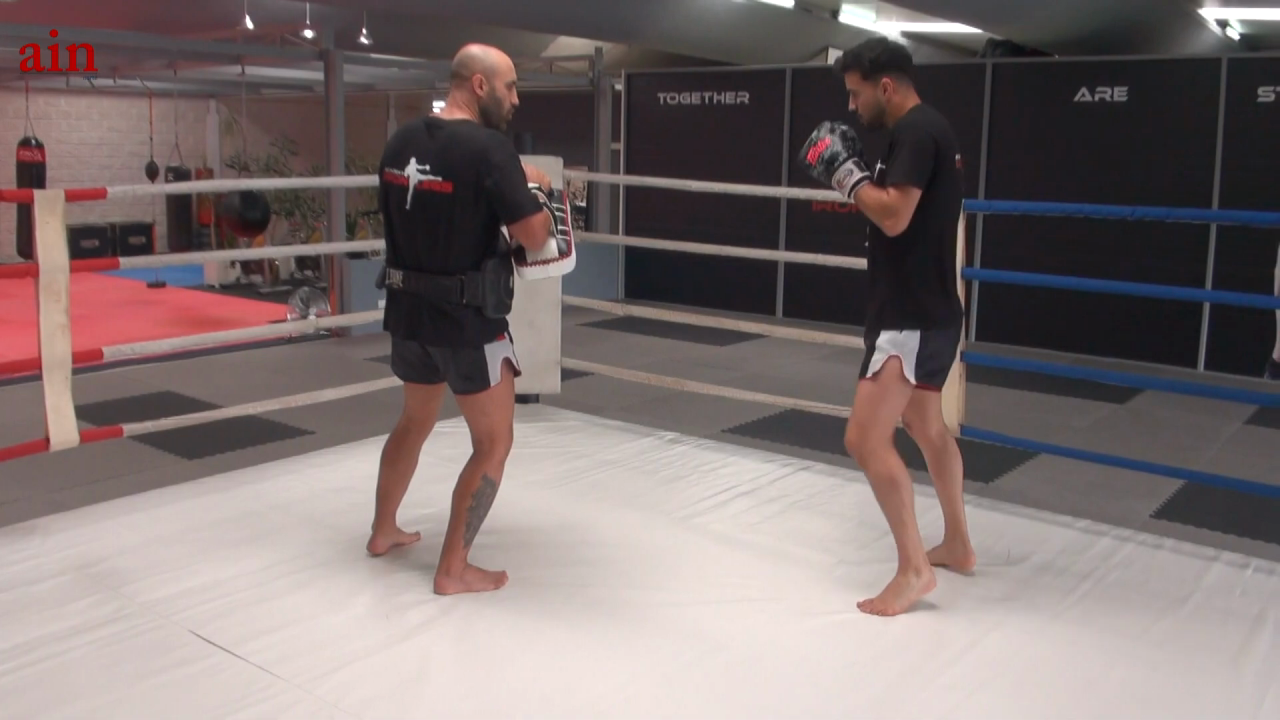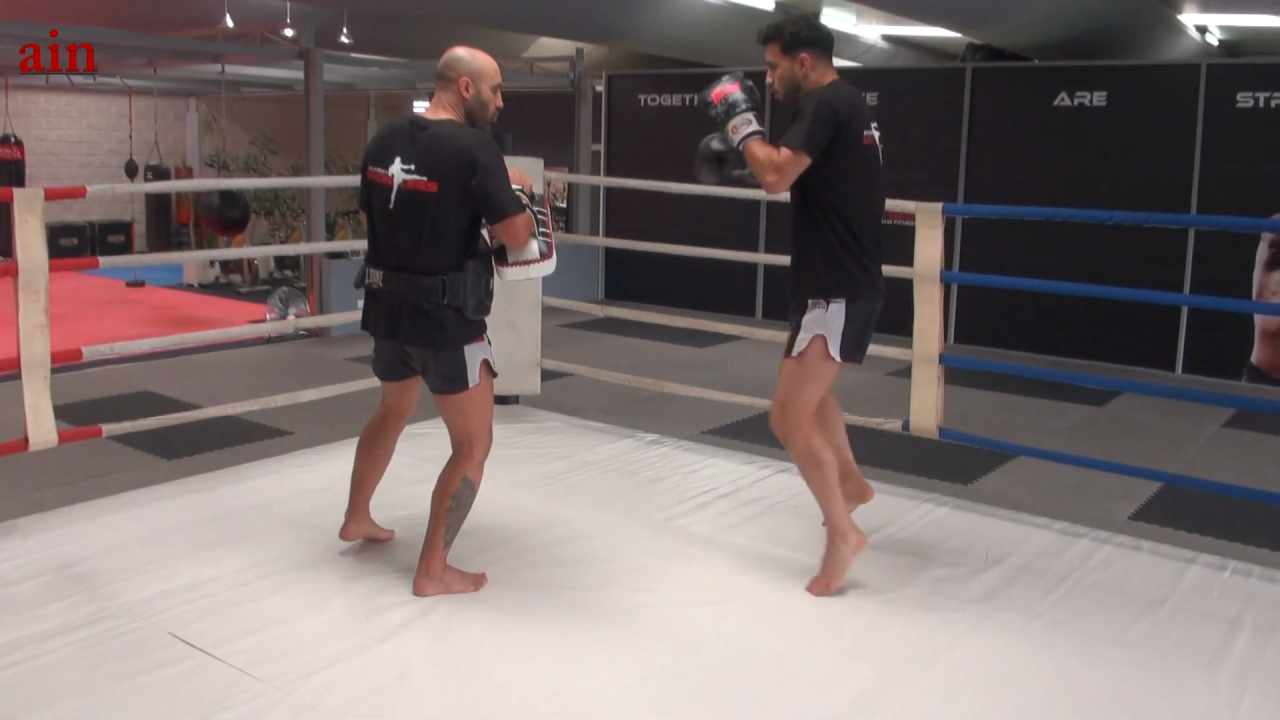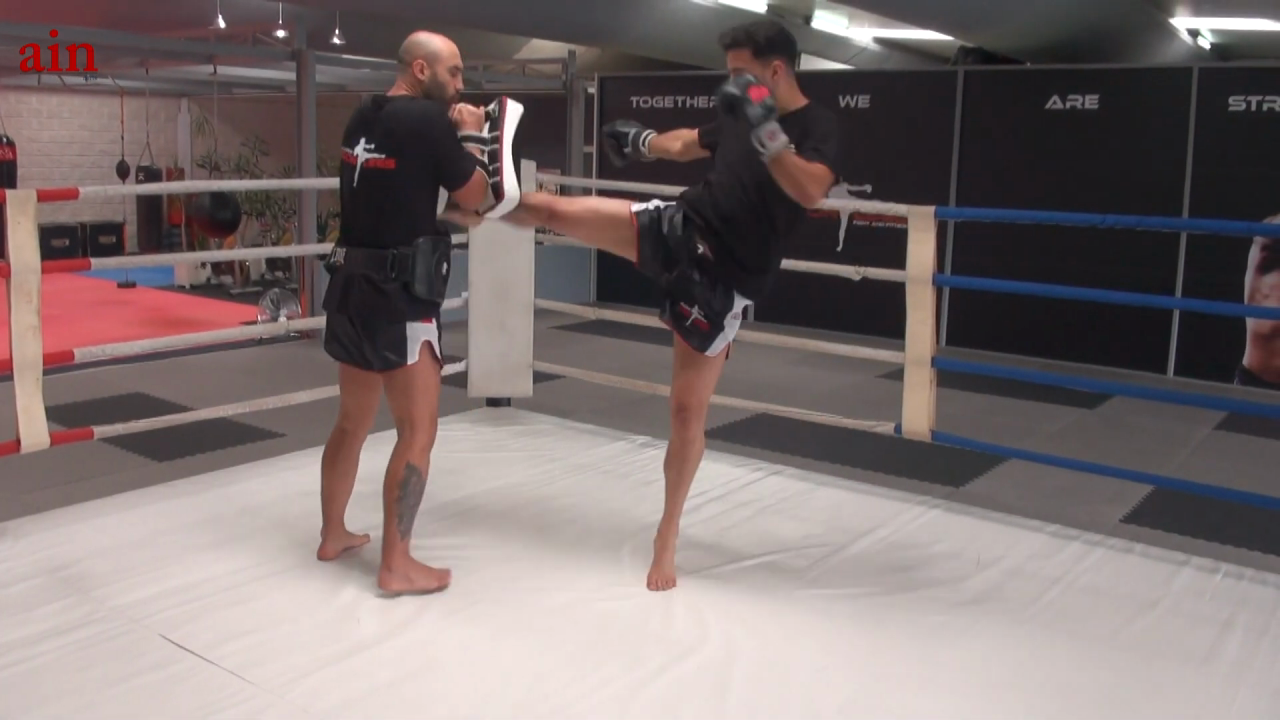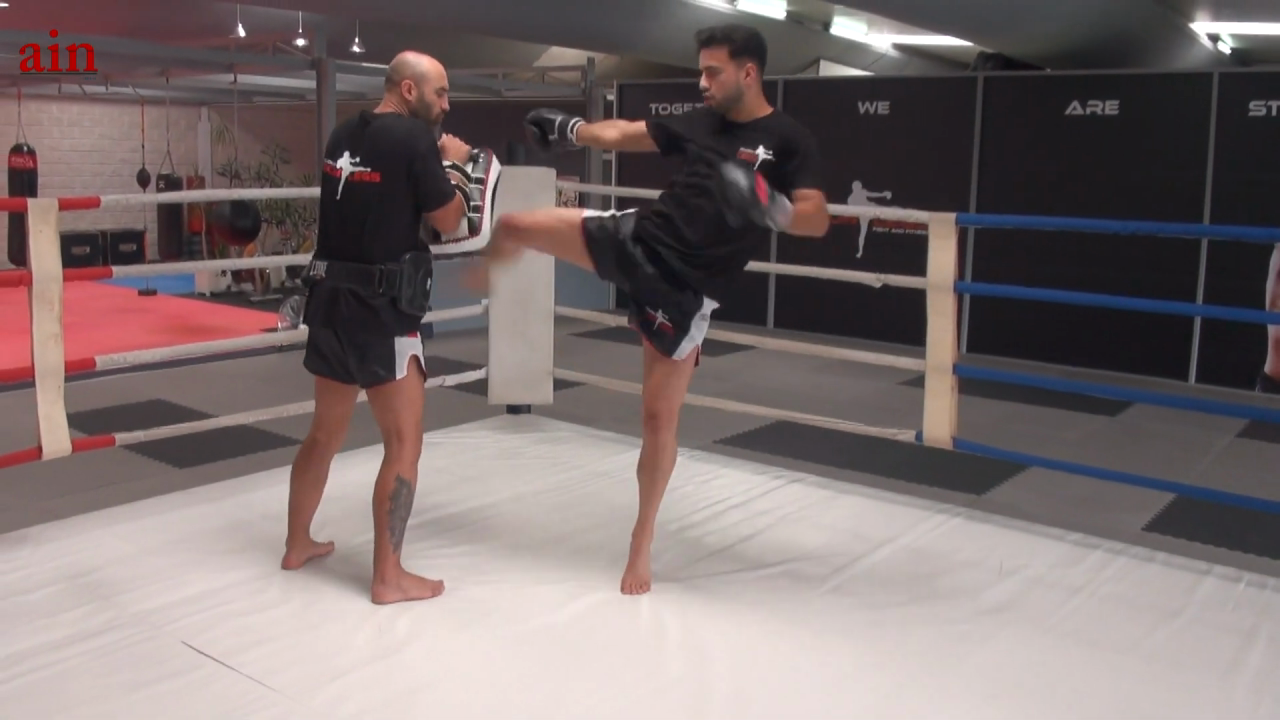
dt=0.5s
person 1, frame 1
left shoulder: (915, 132)
right shoulder: (929, 129)
left elbow: (892, 218)
left wrist: (842, 171)
right wrist: (857, 168)
left hip: (912, 316)
right hip: (930, 309)
left knee: (865, 438)
right knee: (927, 428)
left ankle: (913, 569)
right ankle: (956, 543)
person 1, frame 2
left shoulder: (823, 107)
right shoulder: (847, 105)
left elbow: (776, 173)
left wrist: (739, 119)
right wrist: (749, 122)
left hip: (836, 289)
right hip: (843, 283)
left knee: (789, 416)
right knee: (812, 395)
left ankle: (841, 535)
right ankle: (848, 490)
person 1, frame 3
left shoulder: (817, 126)
right shoulder: (737, 119)
left elbow: (811, 192)
right elbow: (686, 143)
left wrist: (762, 127)
right wrist: (639, 141)
left hip: (723, 280)
right hip: (678, 232)
left knee: (687, 416)
right knee: (554, 212)
left ankle: (667, 537)
person 1, frame 4
left shoulder: (790, 140)
right shoulder: (699, 123)
left elbow: (816, 219)
right elbow: (627, 135)
left wrist: (765, 205)
right wrist: (565, 129)
left hip: (690, 288)
right hip: (644, 239)
left knee: (660, 419)
right knee: (518, 226)
left ankle: (642, 542)
right ankle: (479, 271)
person 2, frame 1
left shoulder: (402, 141)
right shoulder: (488, 147)
right elbow: (533, 235)
right wrist: (533, 185)
left hip: (408, 309)
right hip: (467, 319)
left knee: (415, 421)
right knee: (494, 443)
left ankle: (383, 530)
right ankle: (453, 569)
person 2, frame 2
left shoulder: (385, 140)
right shoulder: (473, 147)
right elbow: (517, 236)
right wrist: (516, 187)
left hip: (387, 307)
right hip: (446, 317)
left knee: (392, 411)
right knee: (473, 444)
left ankle: (356, 517)
right ankle: (433, 570)
person 2, frame 3
left shoulder: (361, 118)
right shoulder: (427, 118)
right elbow: (475, 198)
right wrist: (472, 135)
left hip: (349, 288)
right hip: (399, 296)
left knee: (352, 421)
right knee: (417, 432)
left ankle: (333, 534)
right ankle: (397, 565)
person 2, frame 4
left shoulder: (345, 136)
right shoulder: (413, 138)
right elbow: (448, 219)
right wrist: (450, 162)
left hip: (329, 301)
right hip: (382, 310)
left knee: (325, 431)
right knee: (404, 444)
left ankle: (298, 543)
right ankle: (389, 576)
